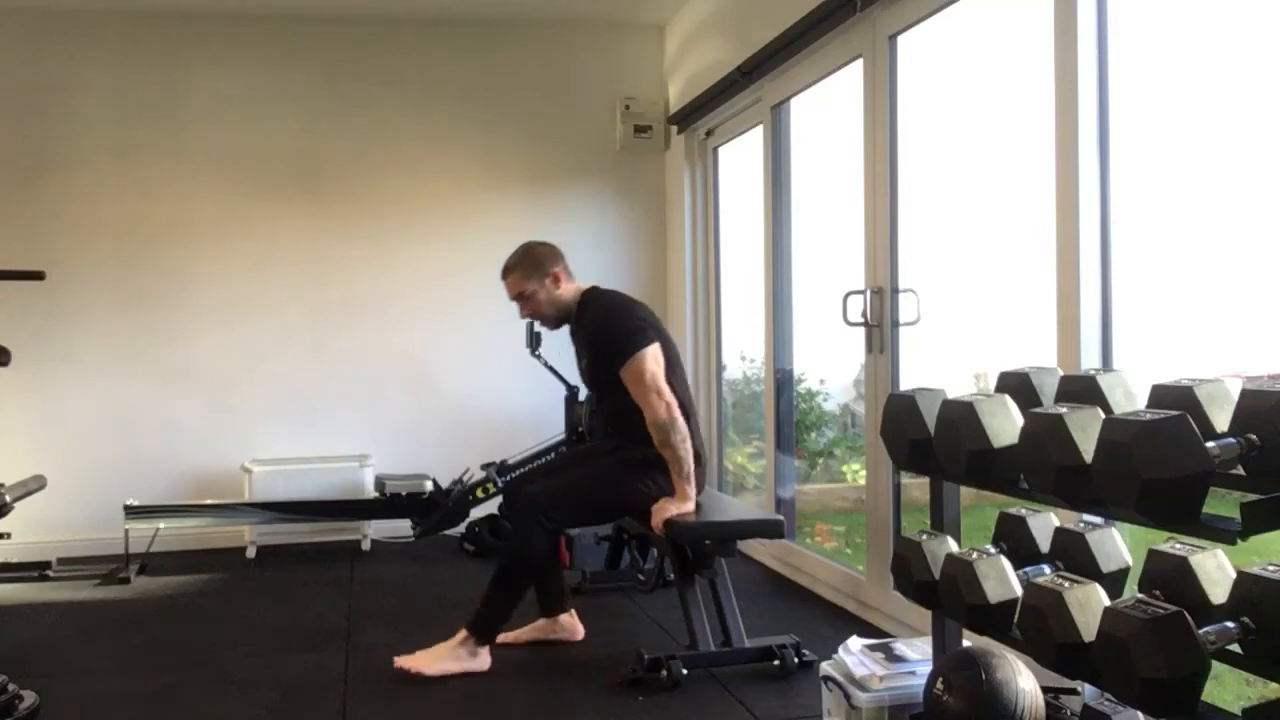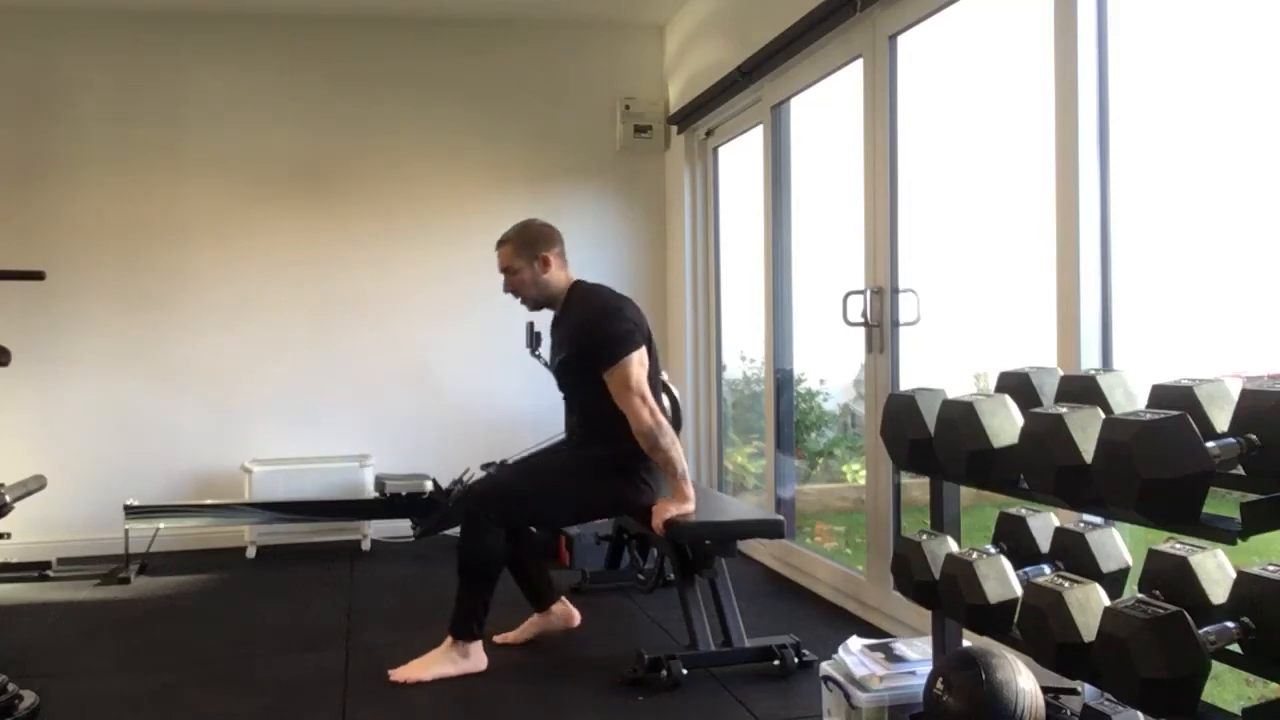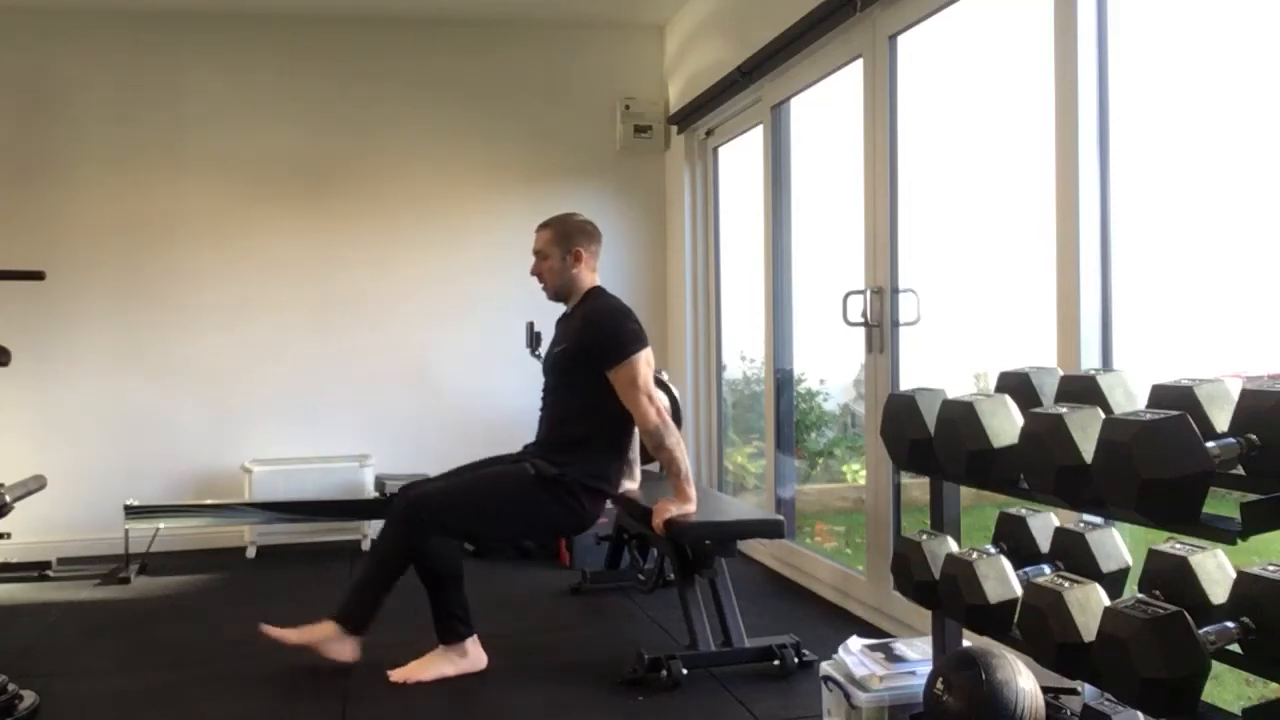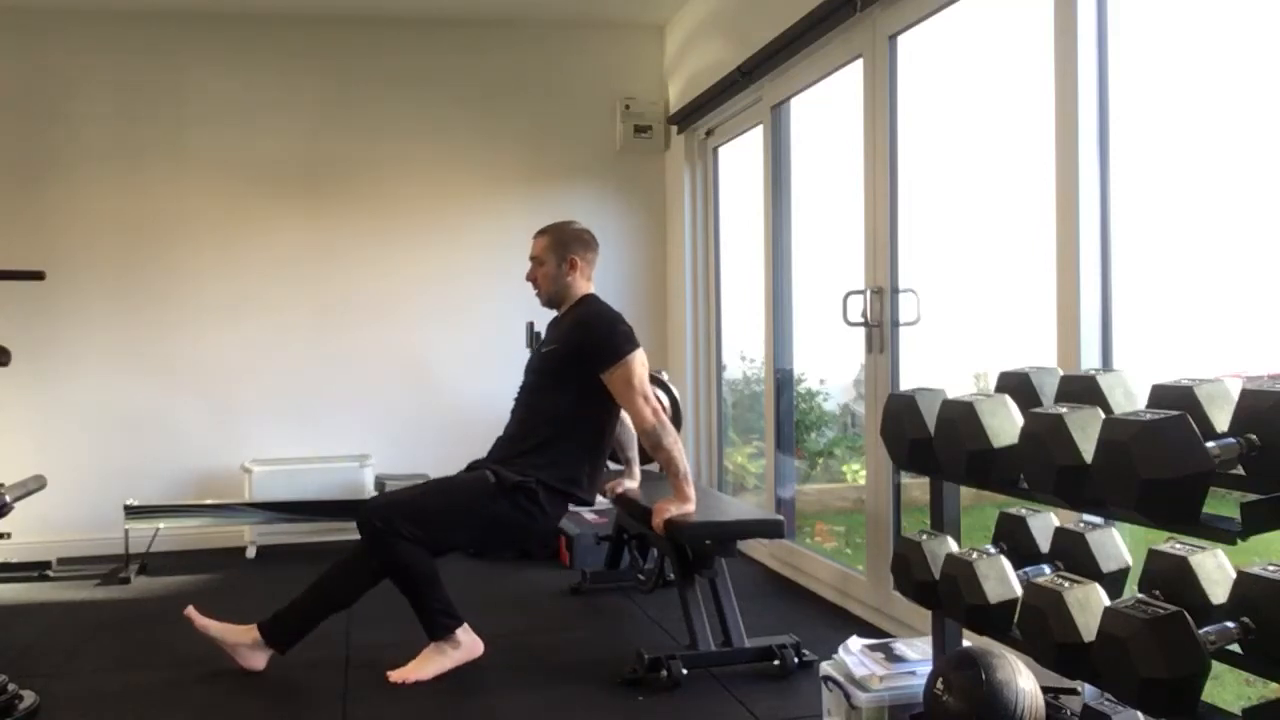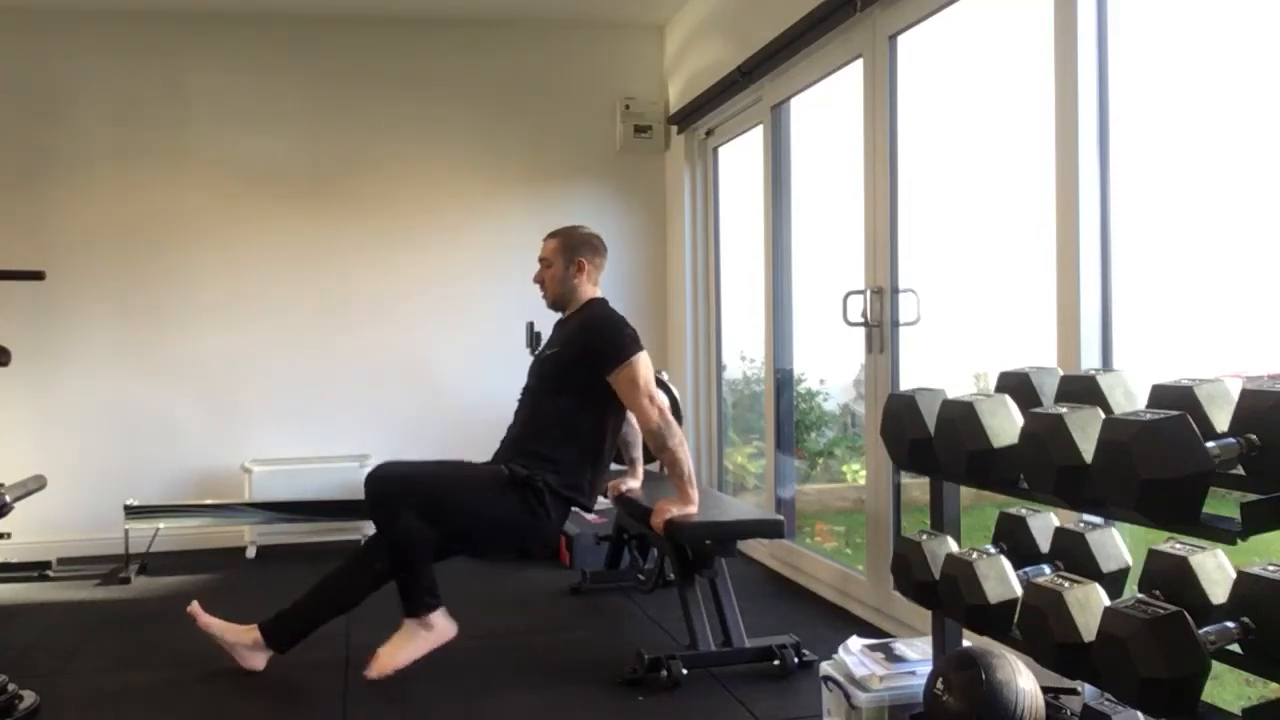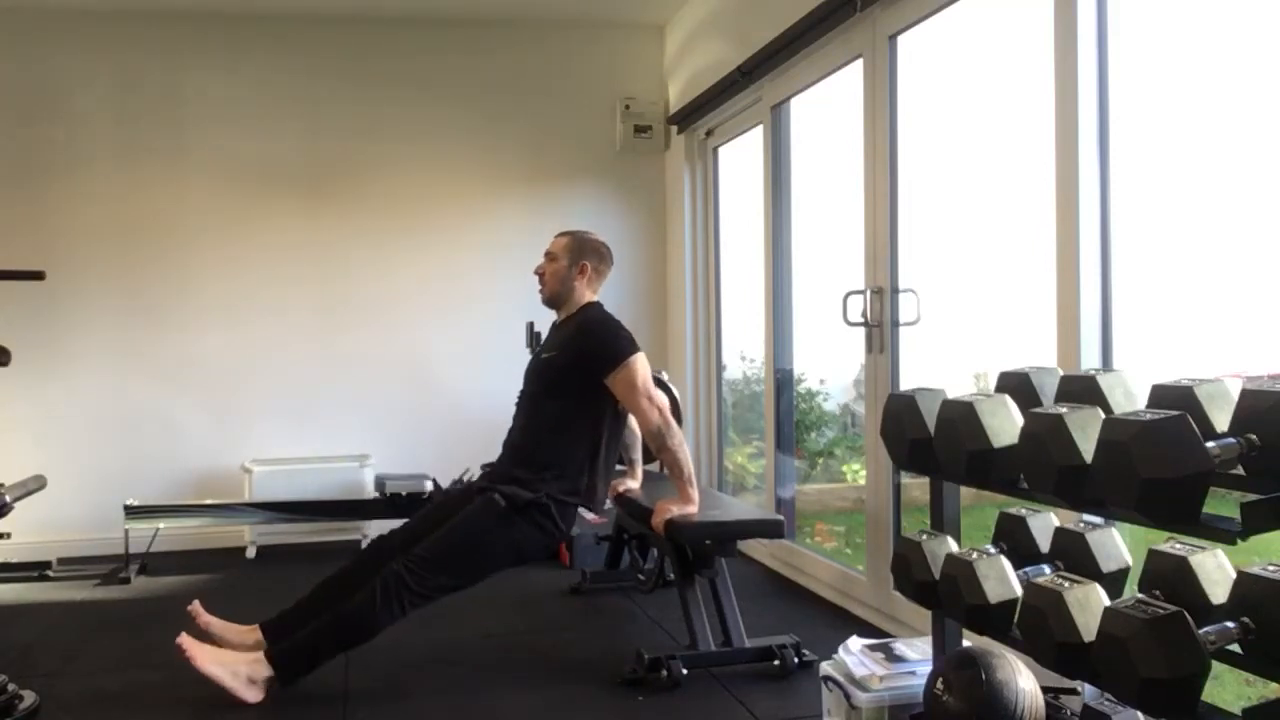
dt=0.4s
person 1, frame 1
left shoulder: (614, 317)
right shoulder: (585, 320)
left elbow: (661, 406)
left wrist: (683, 494)
left hip: (657, 465)
right hip: (625, 450)
left knee: (536, 506)
right knee: (520, 493)
left ankle: (473, 645)
right ankle: (558, 618)
person 1, frame 2
left shoulder: (599, 315)
right shoulder: (567, 316)
left elbow: (641, 408)
left wrist: (682, 494)
left hip: (619, 469)
right hip: (593, 451)
left knee: (483, 502)
right knee: (490, 496)
left ankle: (465, 647)
right ankle: (553, 608)
person 1, frame 3
left shoulder: (608, 320)
right shoulder: (574, 320)
left elbow: (648, 409)
right elbow: (617, 407)
left wrist: (683, 496)
right wrist: (627, 474)
left hip: (564, 490)
right hip: (543, 466)
left knee: (423, 510)
right knee: (410, 503)
left ankle: (458, 647)
right ankle: (345, 630)
person 1, frame 4
left shoulder: (599, 326)
right shoulder: (565, 325)
left elbow: (644, 410)
right elbow: (614, 408)
left wrist: (682, 496)
right wrist: (629, 474)
left hip: (525, 494)
right hip: (504, 477)
left knee: (382, 518)
right knee: (384, 533)
left ankle: (452, 639)
right ankle: (265, 639)
person 1, frame 5
left shoulder: (603, 329)
right shoulder: (573, 327)
left elbow: (650, 409)
right elbow: (619, 407)
left wrist: (685, 497)
right wrist: (633, 474)
left hip: (533, 499)
right hip: (514, 488)
left knee: (387, 484)
right knee: (388, 545)
left ankle: (426, 618)
right ankle: (265, 639)
person 1, frame 6
left shoulder: (598, 332)
right shoulder: (567, 330)
left elbow: (652, 410)
right elbow: (622, 410)
left wrist: (685, 497)
right wrist: (632, 474)
left hip: (532, 507)
right hip: (504, 487)
left knee: (402, 579)
right knee: (388, 550)
left ankle: (264, 669)
right ankle: (263, 637)
